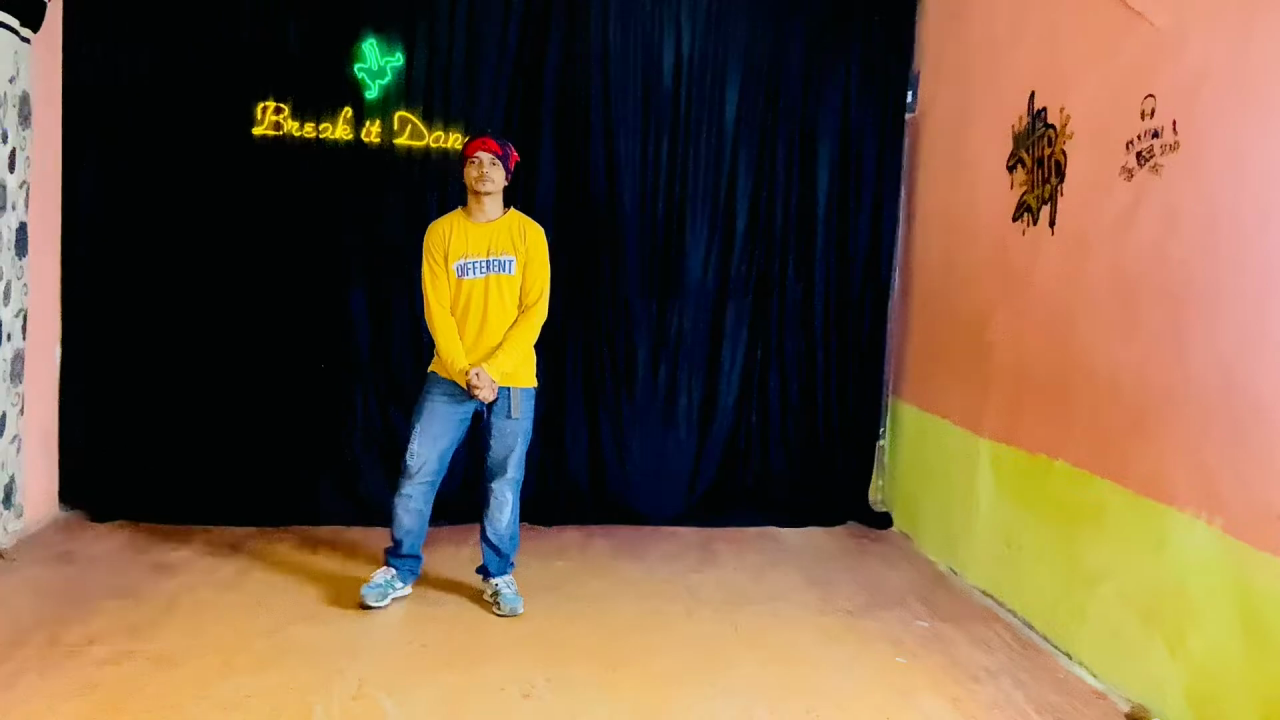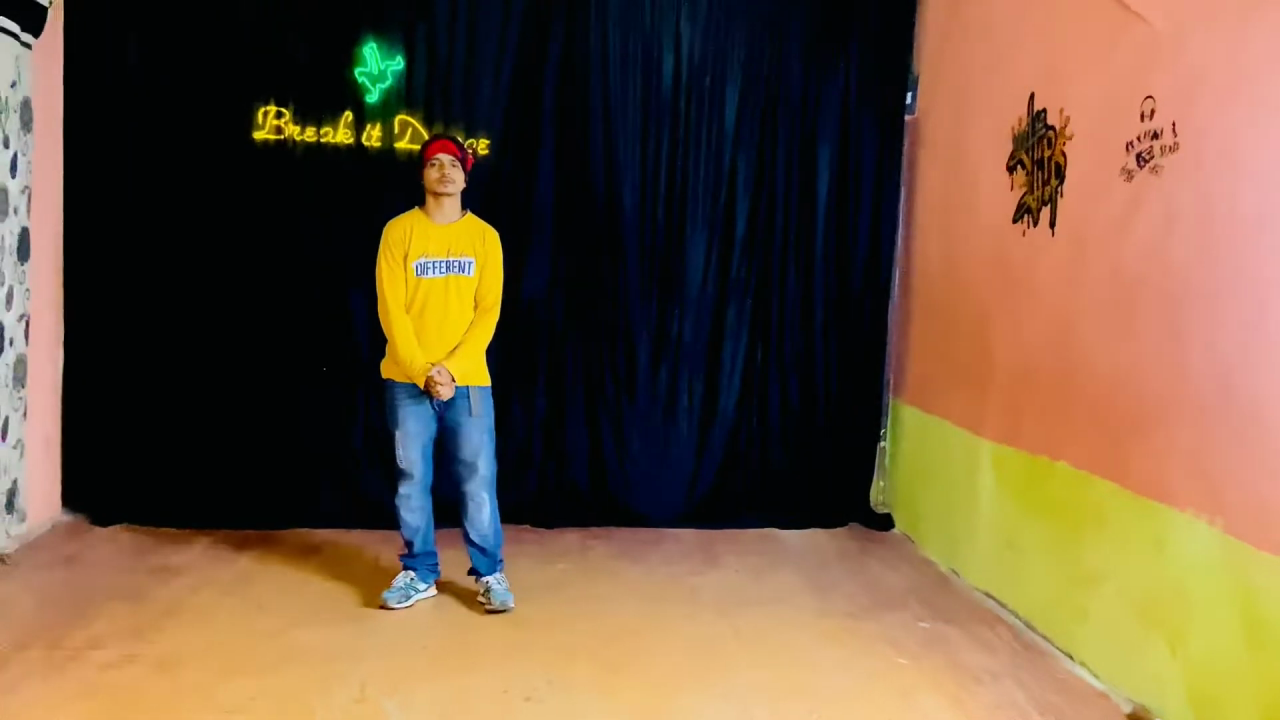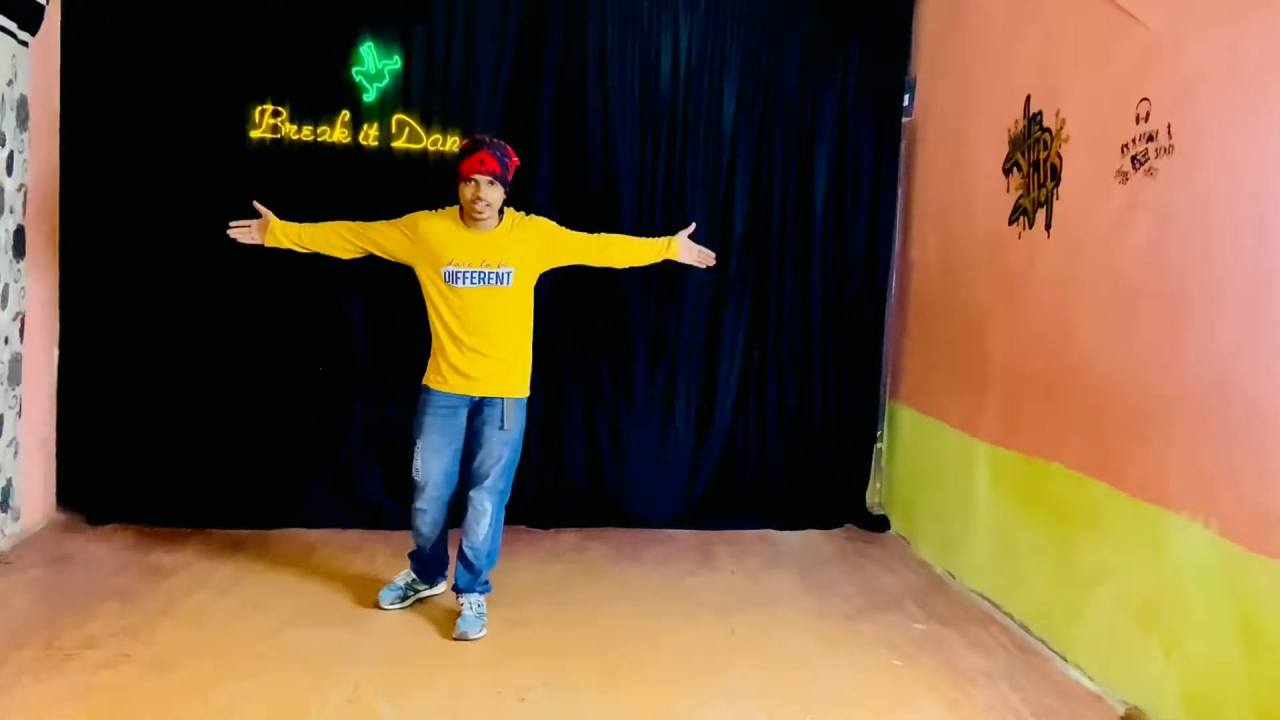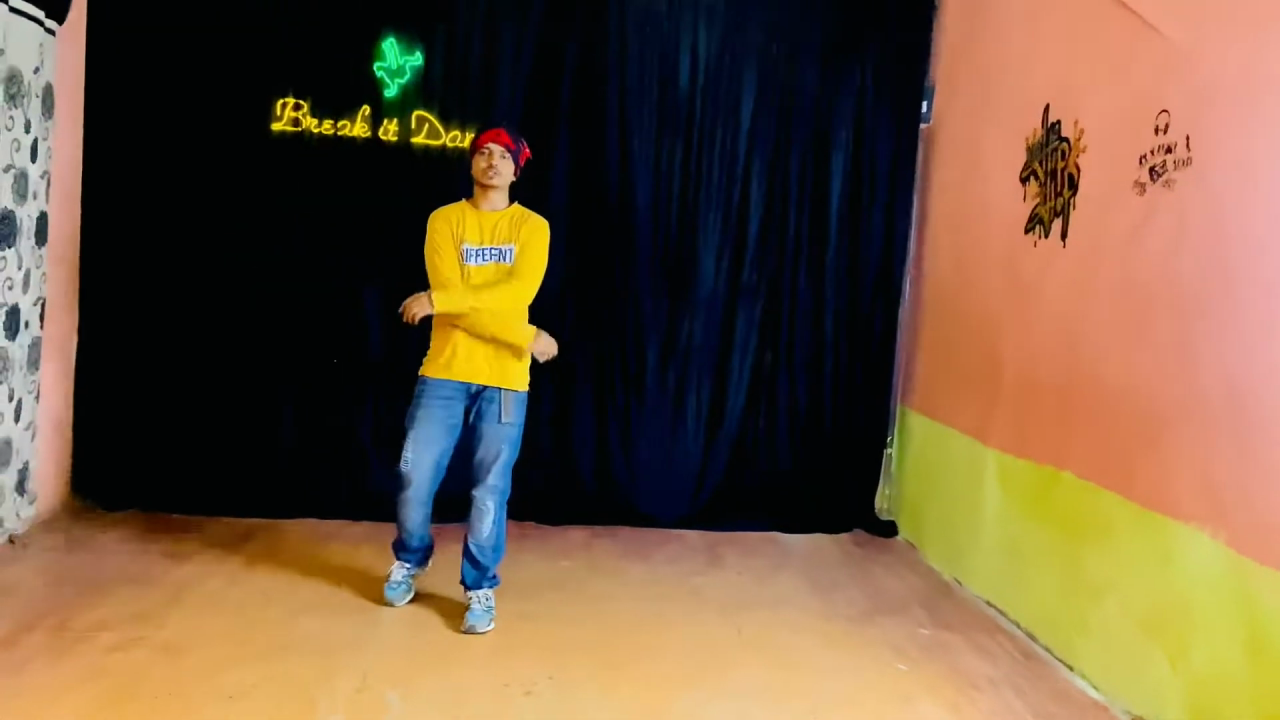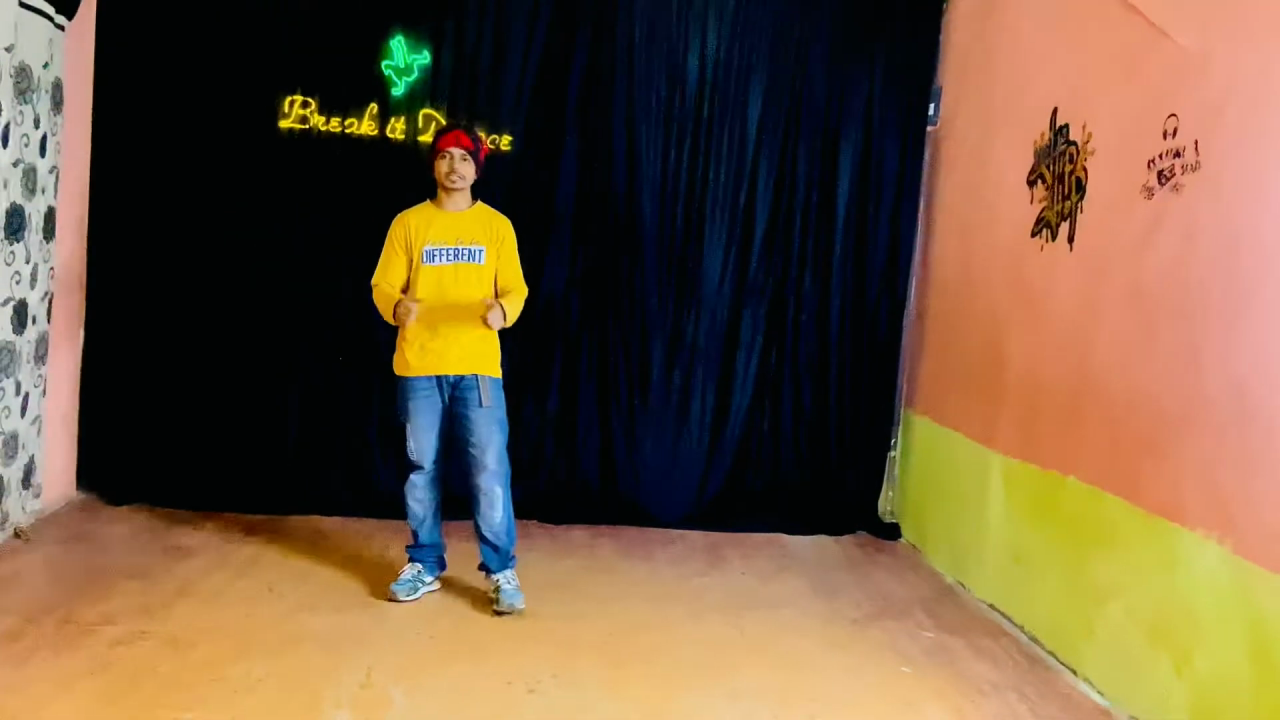
dt=1s
person 1, frame 1
left shoulder: (528, 233)
right shoulder: (441, 231)
left elbow: (535, 310)
right elbow: (436, 310)
left wrist: (493, 369)
right wrist: (465, 371)
left hip: (512, 378)
right hip: (449, 375)
left knee: (505, 479)
right knee: (419, 468)
left ankle: (499, 574)
right ankle: (400, 568)
person 1, frame 2
left shoulder: (484, 236)
right shoulder: (399, 231)
left elbow: (487, 313)
right elbow: (391, 310)
left wrist: (452, 369)
right wrist: (423, 372)
left hip: (468, 378)
right hip: (408, 378)
left knee: (479, 476)
right knee: (413, 477)
left ankle: (490, 573)
right ankle: (419, 573)
person 1, frame 3
left shoulder: (533, 234)
right shoulder: (425, 230)
left elbow: (599, 247)
right elbow: (352, 236)
left wrist: (668, 248)
right wrist: (278, 231)
left hip: (504, 390)
right hip: (444, 386)
left knee: (488, 494)
right knee: (430, 488)
left ankle: (473, 593)
right ankle: (425, 573)
person 1, frame 4
left shoulder: (533, 227)
right shoulder: (443, 220)
left elbow: (519, 294)
right elbow: (453, 294)
left wrist: (437, 302)
right wrist: (524, 337)
left hip: (504, 378)
right hip: (444, 372)
left knee: (490, 489)
right knee: (416, 475)
left ankle: (480, 588)
right ankle: (410, 559)
person 1, frame 5
left shoulder: (497, 225)
right shoulder: (408, 223)
left elbow: (515, 292)
right elbow: (382, 287)
left wrist: (502, 311)
right wrist: (398, 308)
left hip: (479, 367)
right hip: (419, 367)
left knee: (490, 469)
right knee: (423, 468)
left ankle: (501, 570)
right ankle: (425, 564)
